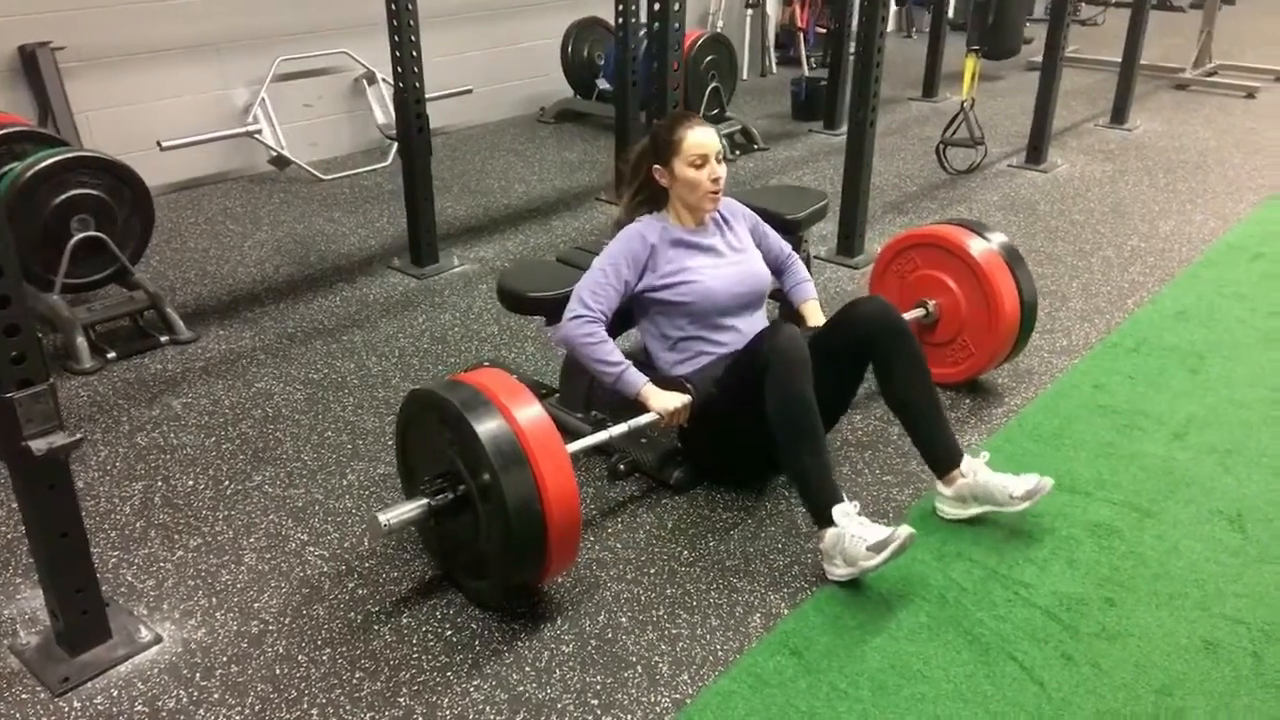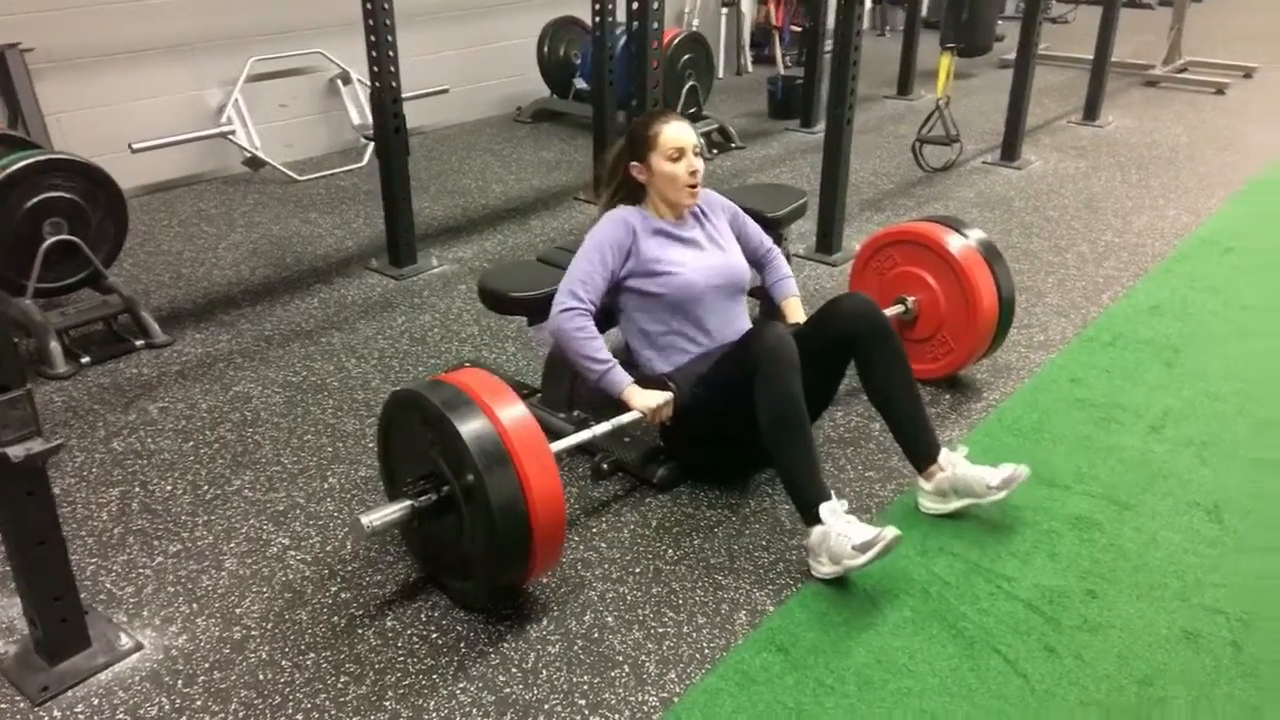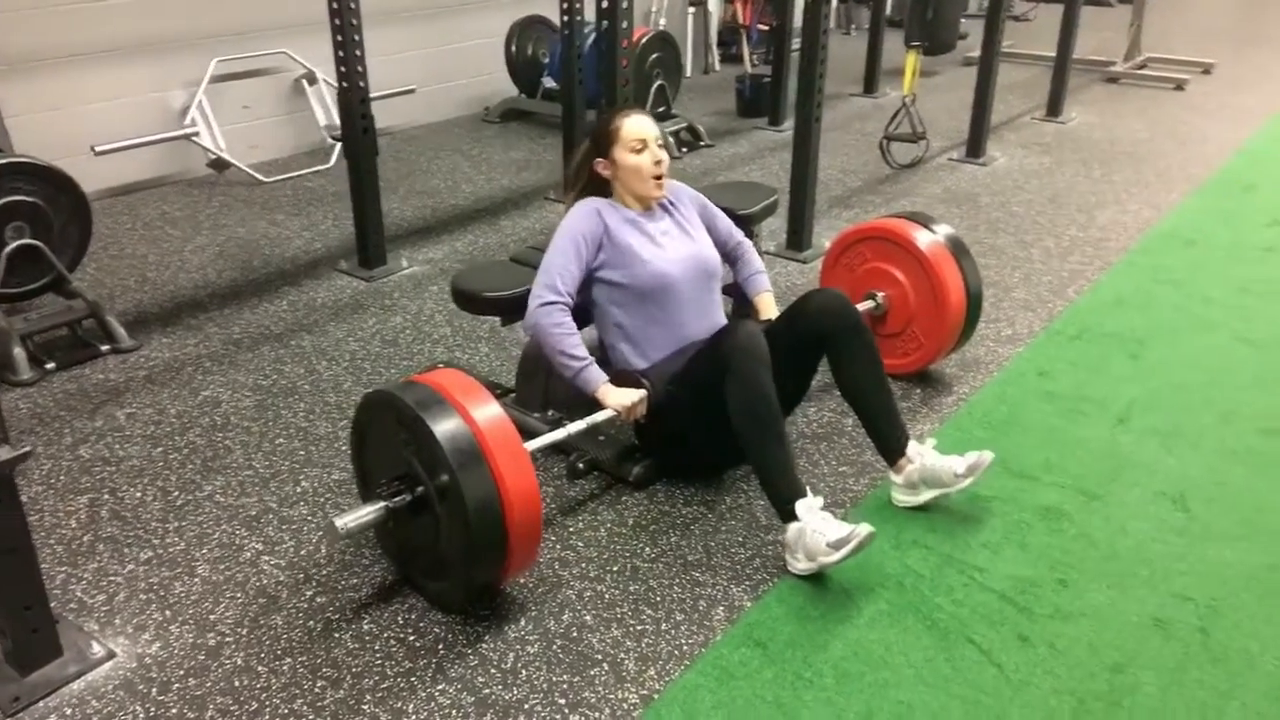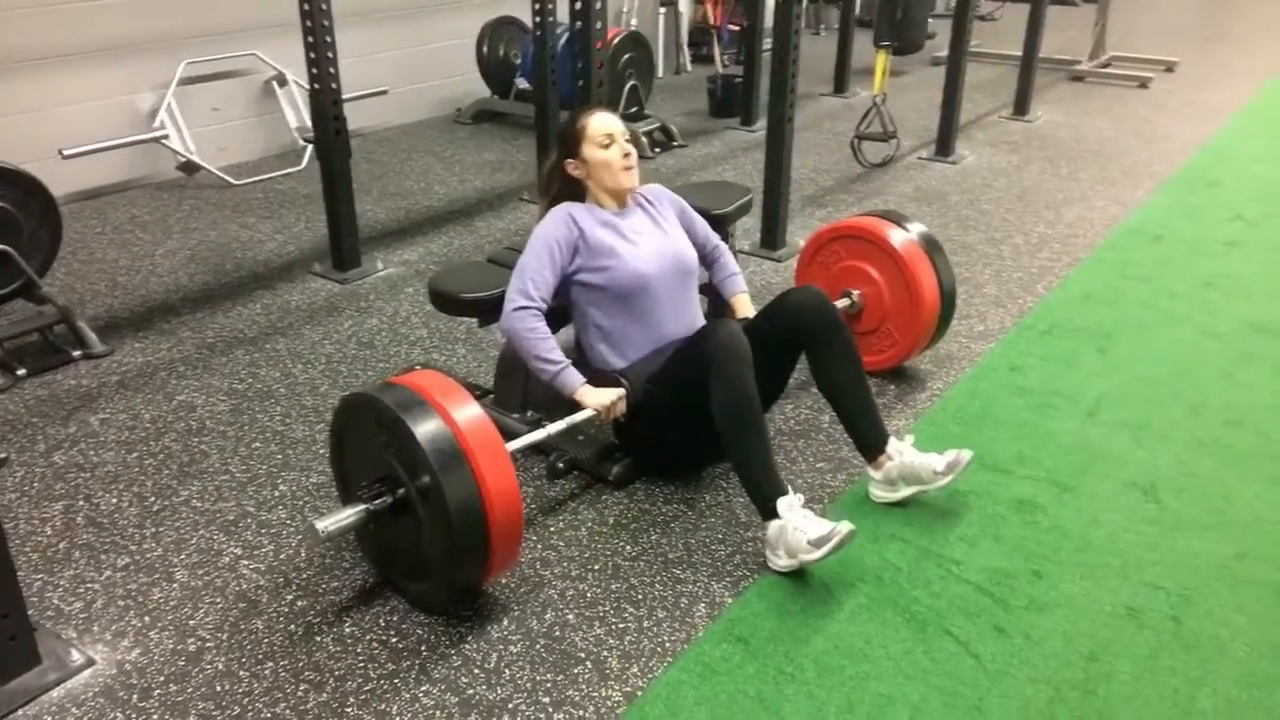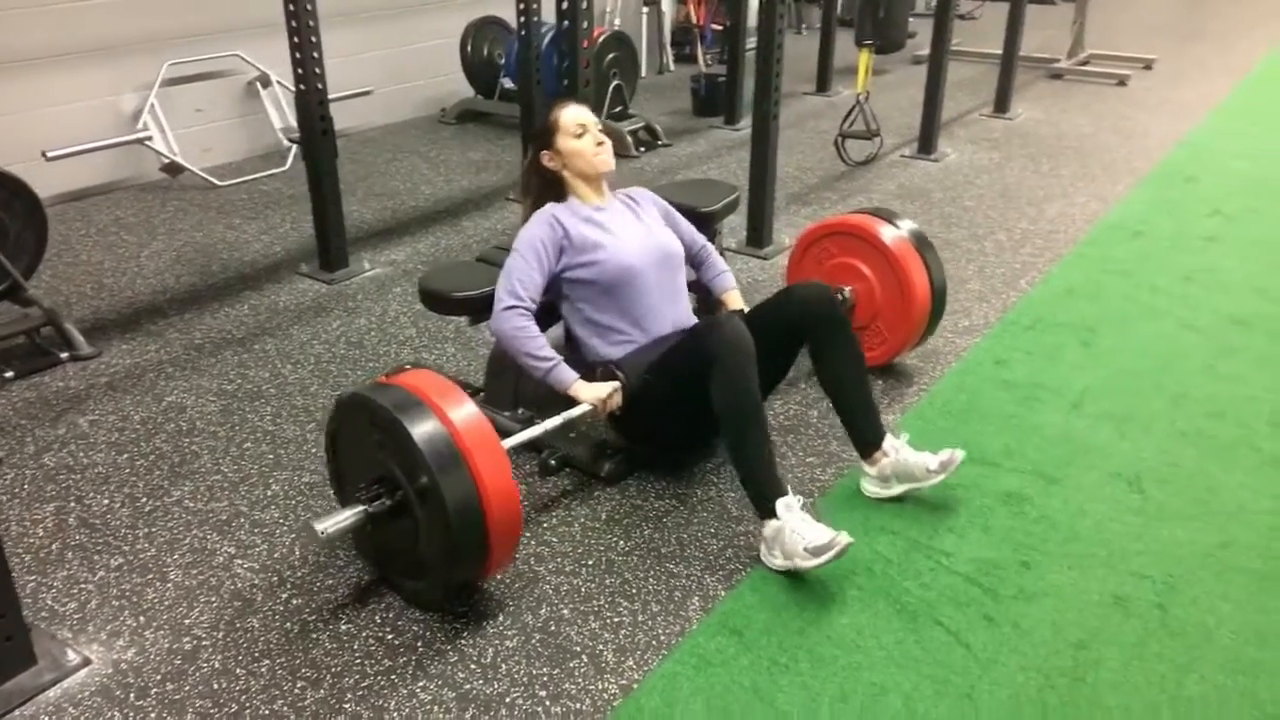
dt=0.2s
person 1, frame 1
left shoulder: (731, 214)
right shoulder: (642, 239)
left elbow: (787, 261)
right elbow: (577, 324)
left wrist: (819, 327)
right wrist: (648, 391)
left hip: (778, 393)
right hip: (711, 414)
left knee: (872, 315)
right knee: (780, 339)
left ankle: (958, 478)
right ankle: (837, 531)
person 1, frame 2
left shoulder: (711, 207)
right shoulder: (622, 226)
left elbow: (768, 255)
right elbow: (567, 317)
left wrist: (801, 324)
right wrist: (630, 391)
left hip: (761, 392)
right hip: (693, 411)
left knee: (854, 311)
right knee: (770, 339)
left ankle: (938, 473)
right ankle: (825, 529)
person 1, frame 3
left shoulder: (679, 198)
right shoulder: (592, 218)
left elbow: (740, 250)
right elbow: (544, 311)
left wrist: (772, 319)
right wrist: (604, 389)
left hip: (734, 385)
right hip: (667, 409)
left knee: (827, 306)
right knee: (741, 337)
left ankle: (908, 465)
right ankle: (801, 525)
person 1, frame 4
left shoulder: (657, 200)
right shoulder: (567, 224)
left elbow: (716, 253)
right elbow: (519, 315)
left wrist: (749, 319)
right wrist: (582, 390)
left hip: (713, 383)
right hip: (646, 406)
left knee: (806, 304)
right knee: (721, 338)
left ankle: (887, 463)
right ankle: (782, 524)
person 1, frame 5
left shoulder: (641, 201)
right shoulder: (552, 224)
left elbow: (702, 253)
right elbow: (508, 316)
left wrist: (738, 309)
right wrist: (576, 385)
left hip: (703, 371)
right hip: (643, 393)
left knee: (813, 298)
right knee: (725, 336)
left ankle: (881, 460)
right ankle: (779, 523)
